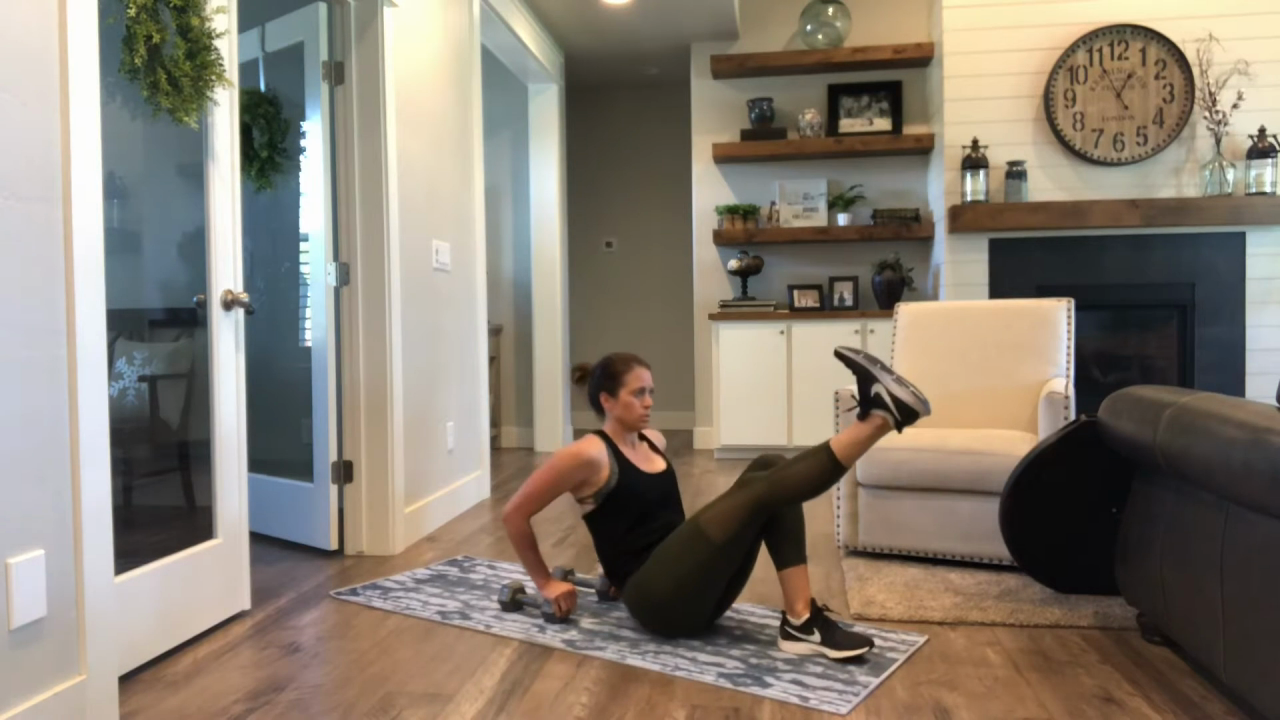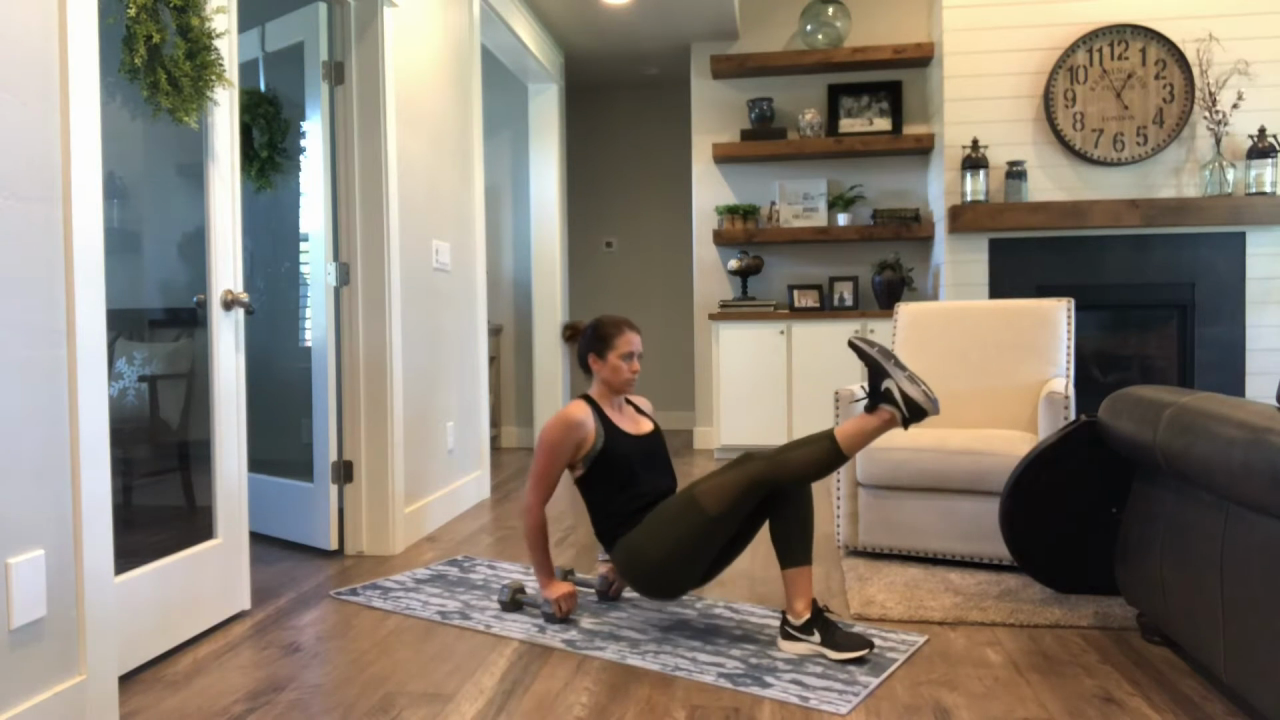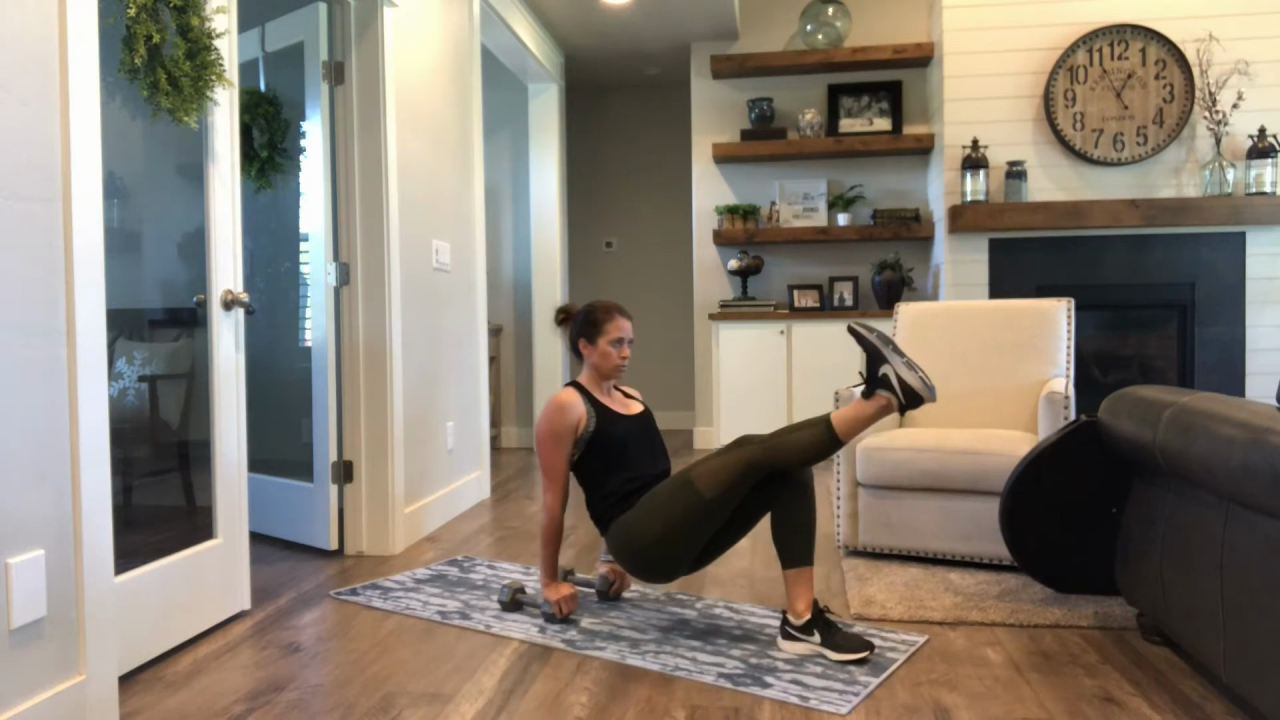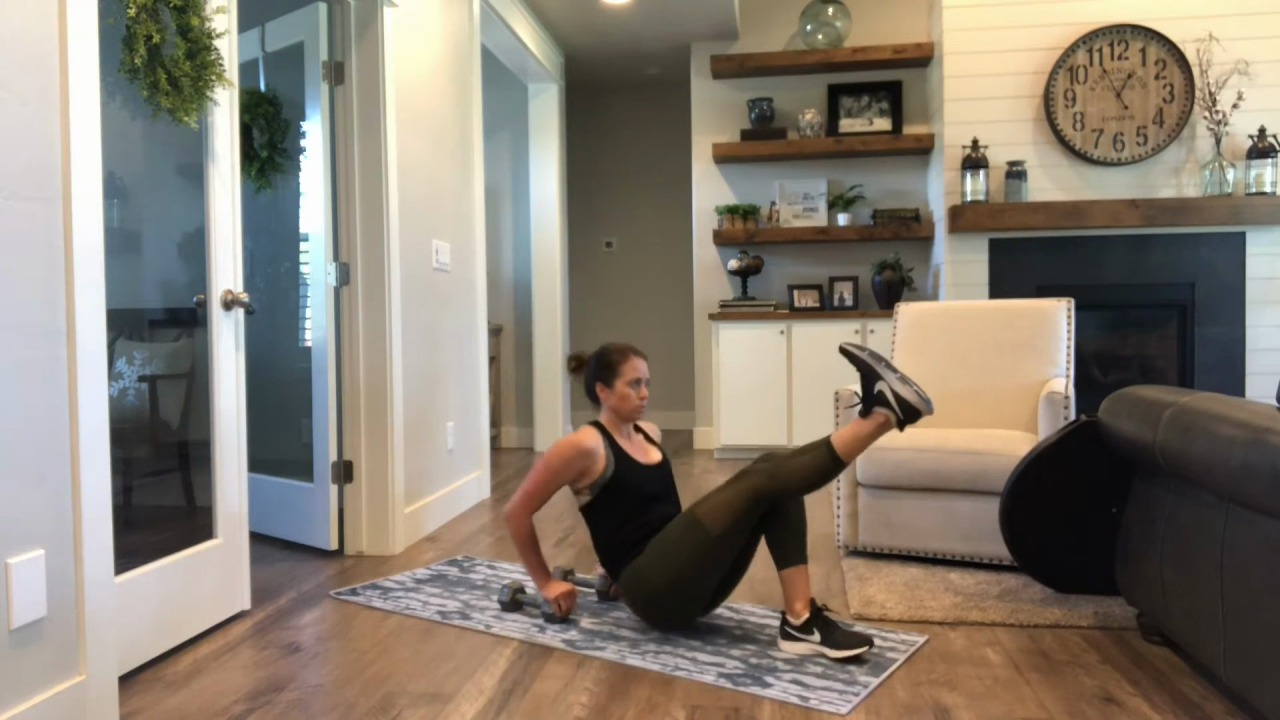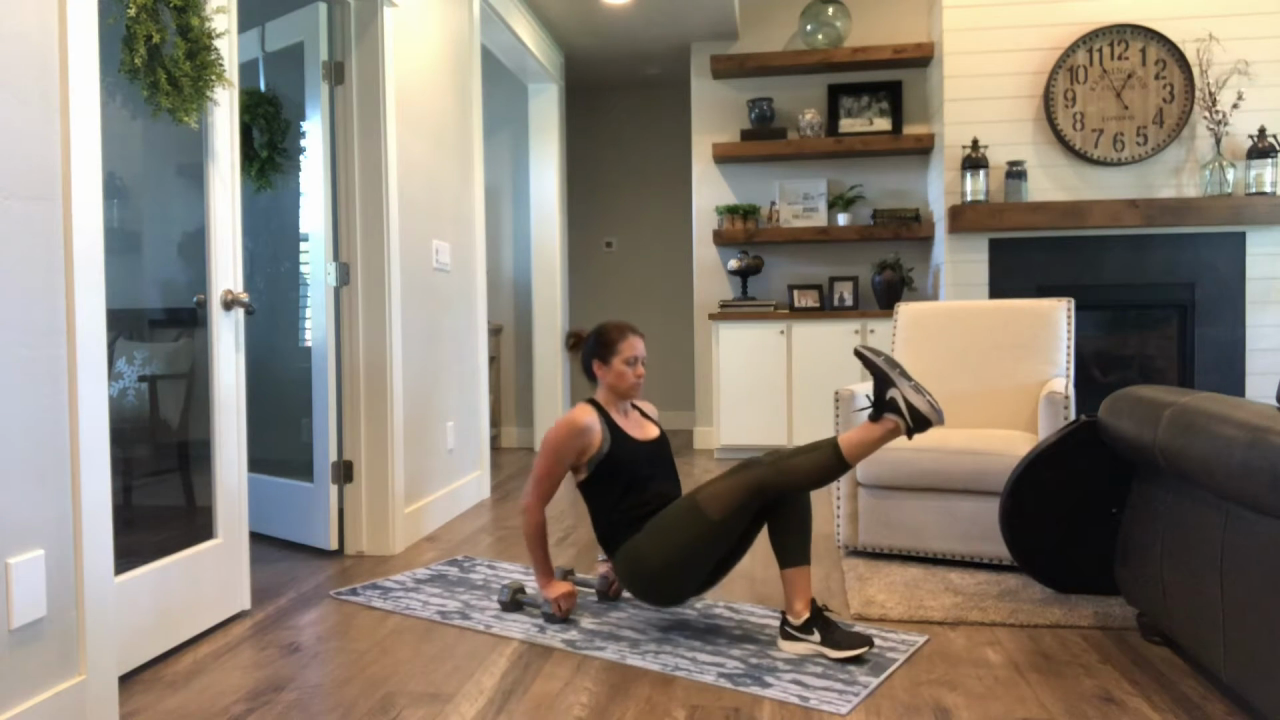
dt=0.5s
person 1, frame 1
left shoulder: (652, 442)
right shoulder: (588, 456)
right elbow: (513, 514)
right wrist: (546, 583)
left hip: (694, 582)
right hip: (659, 597)
left knee: (770, 470)
right knee: (757, 490)
left ankle: (801, 623)
person 1, frame 2
left shoulder: (641, 408)
right shoulder: (574, 420)
right elbow: (534, 504)
left wrist: (615, 561)
right wrist: (547, 581)
left hip: (681, 546)
right hip: (649, 560)
left knee: (784, 477)
right knee: (756, 469)
left ankle: (801, 623)
right ankle: (888, 411)
person 1, frame 3
left shoulder: (629, 396)
right shoulder: (566, 408)
right elbow: (553, 501)
left wrist: (618, 559)
right wrist: (551, 582)
left hip: (678, 534)
right hip: (644, 541)
left knee: (787, 468)
right knee: (752, 453)
left ankle: (801, 622)
right ankle: (882, 398)
person 1, frame 4
left shoulder: (648, 434)
right shoulder: (584, 446)
right elbow: (516, 511)
right wrist: (546, 583)
left hip: (690, 576)
right hip: (654, 589)
left knee: (771, 469)
right knee: (756, 482)
left ankle: (801, 623)
person 1, frame 5
left shoulder: (647, 414)
right shoulder: (580, 425)
right elbow: (532, 504)
left wrist: (614, 558)
right wrist: (547, 582)
left hip: (686, 555)
right hip: (649, 568)
left knee: (778, 467)
right knee: (757, 475)
left ankle: (801, 622)
right ankle: (892, 420)
